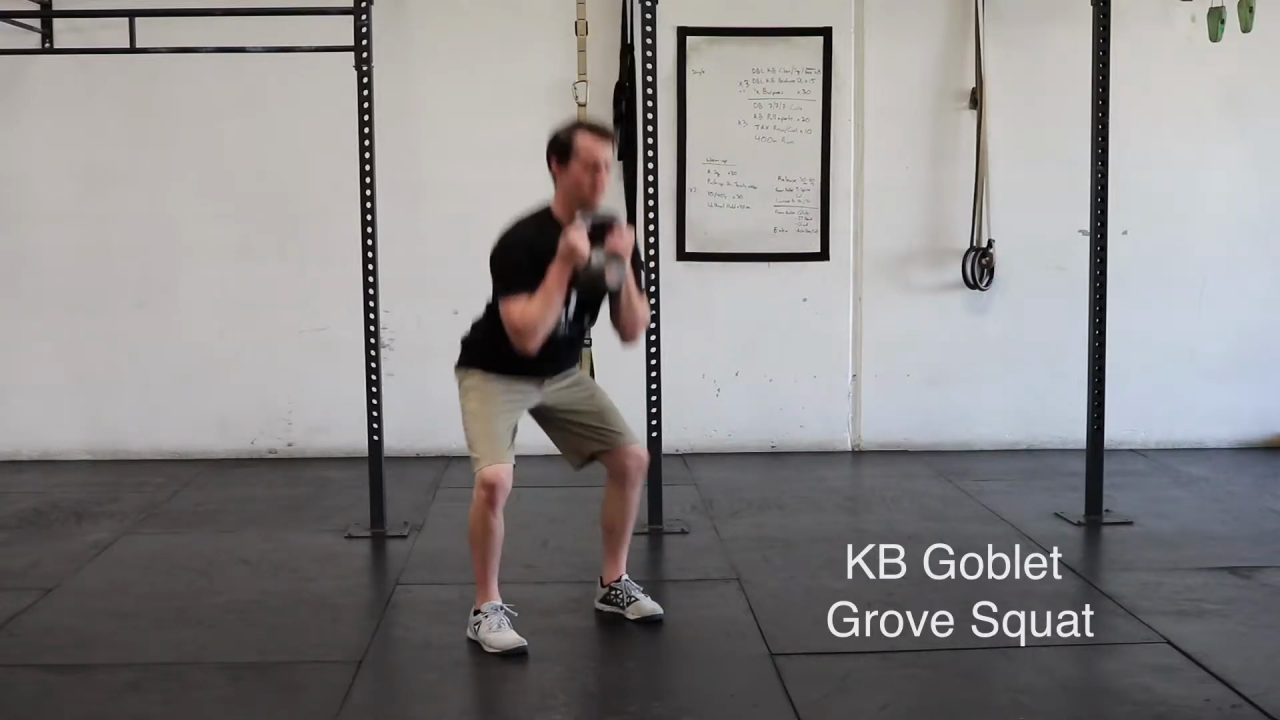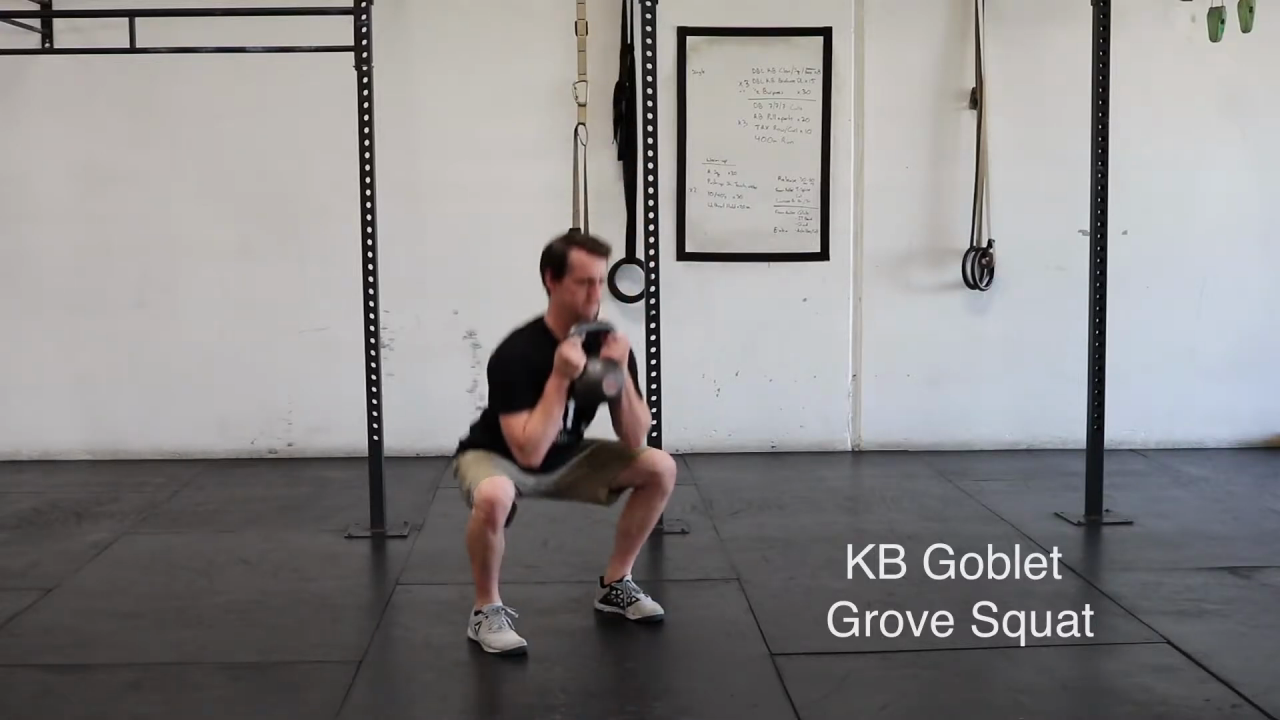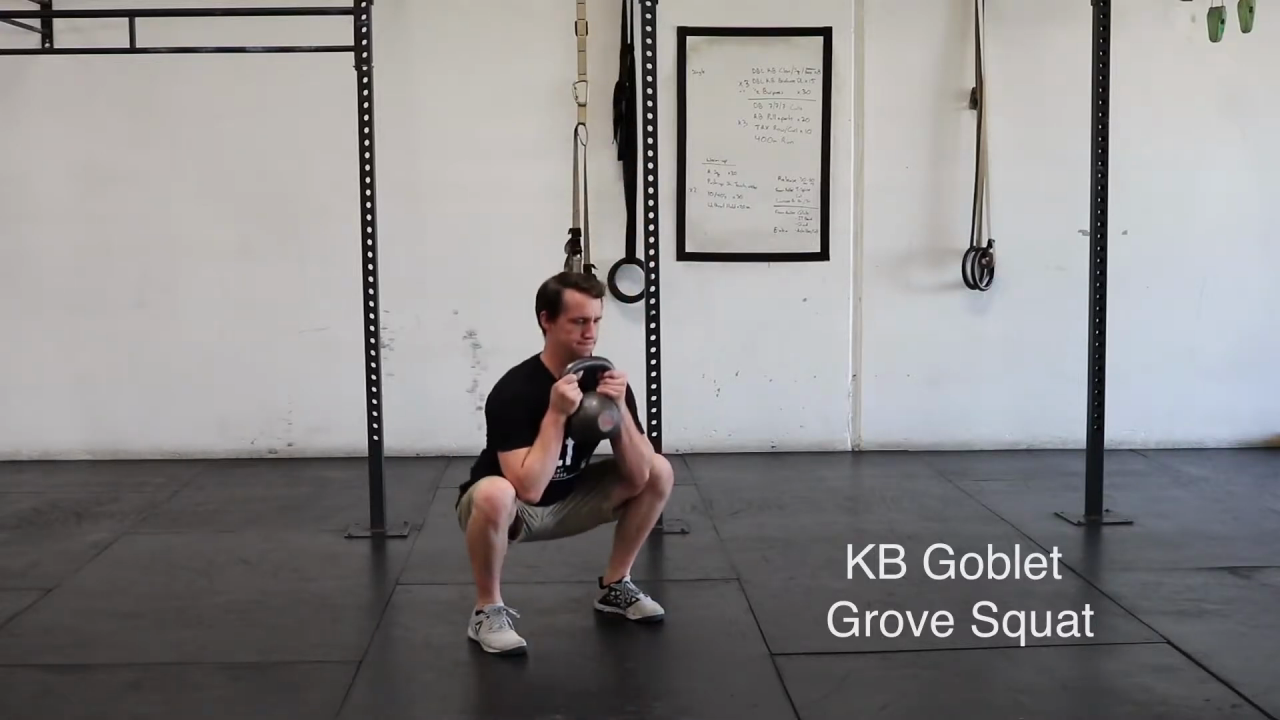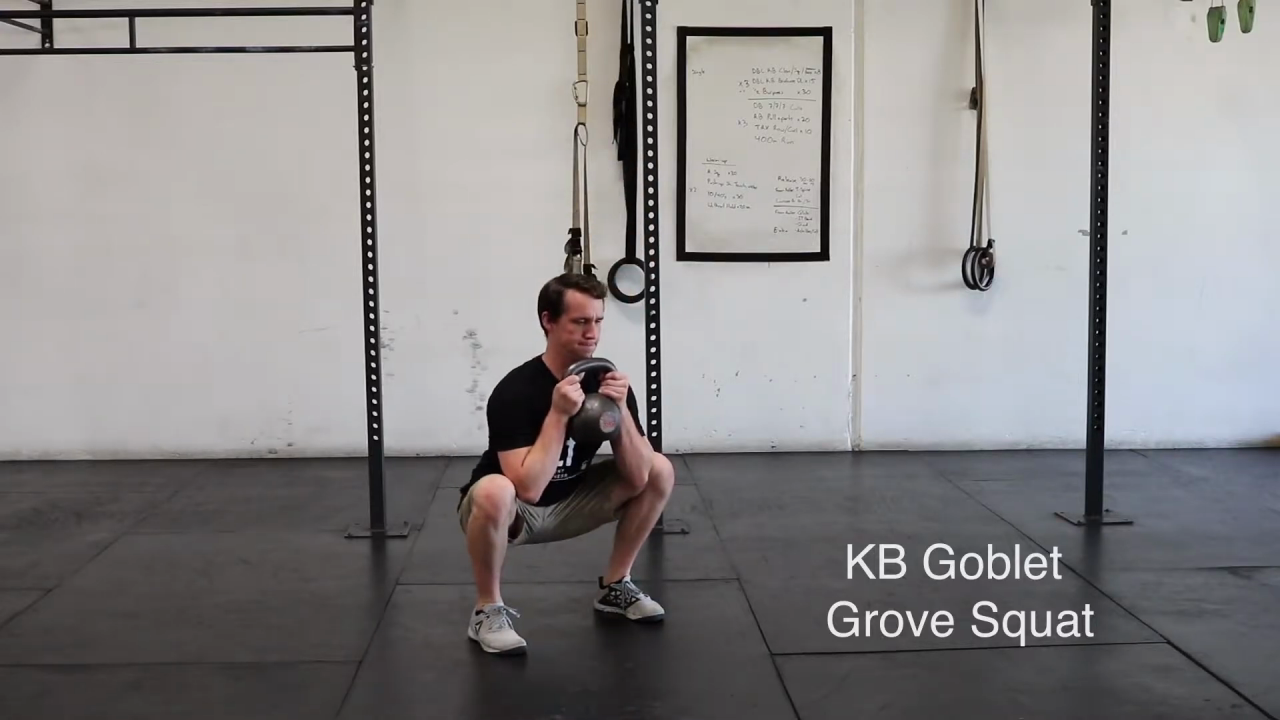
dt=0.3s
person 1, frame 1
left shoulder: (612, 236)
right shoulder: (522, 241)
left elbow: (631, 334)
right elbow: (526, 340)
left wrist: (624, 267)
right wrist: (563, 264)
left hip: (560, 374)
right hip: (494, 373)
left knee: (631, 459)
right knee: (495, 479)
left ankle: (613, 584)
right ankle: (486, 608)
person 1, frame 2
left shoulder: (608, 343)
right shoulder: (517, 353)
left elbow: (633, 436)
right elbow: (528, 453)
left wrist: (619, 373)
right wrist: (561, 378)
left hip: (566, 456)
right hip: (497, 457)
left knee: (660, 470)
right knee: (495, 497)
left ankle: (614, 584)
right ankle: (487, 610)
person 1, frame 3
left shoulder: (606, 380)
right shoulder: (514, 391)
left elbow: (638, 475)
right elbow: (528, 489)
left wrist: (618, 408)
right wrist: (556, 414)
left hip: (567, 499)
right hip: (508, 509)
left knee: (659, 474)
right knee: (495, 494)
left ankle: (615, 585)
right ankle: (488, 610)
person 1, frame 4
left shoulder: (608, 382)
right shoulder: (516, 391)
left elbow: (637, 477)
right elbow: (528, 488)
left wrist: (620, 409)
right wrist: (559, 414)
left hip: (568, 501)
right hip: (511, 509)
left knee: (660, 472)
right knee: (494, 491)
left ankle: (615, 585)
right ankle: (488, 609)
